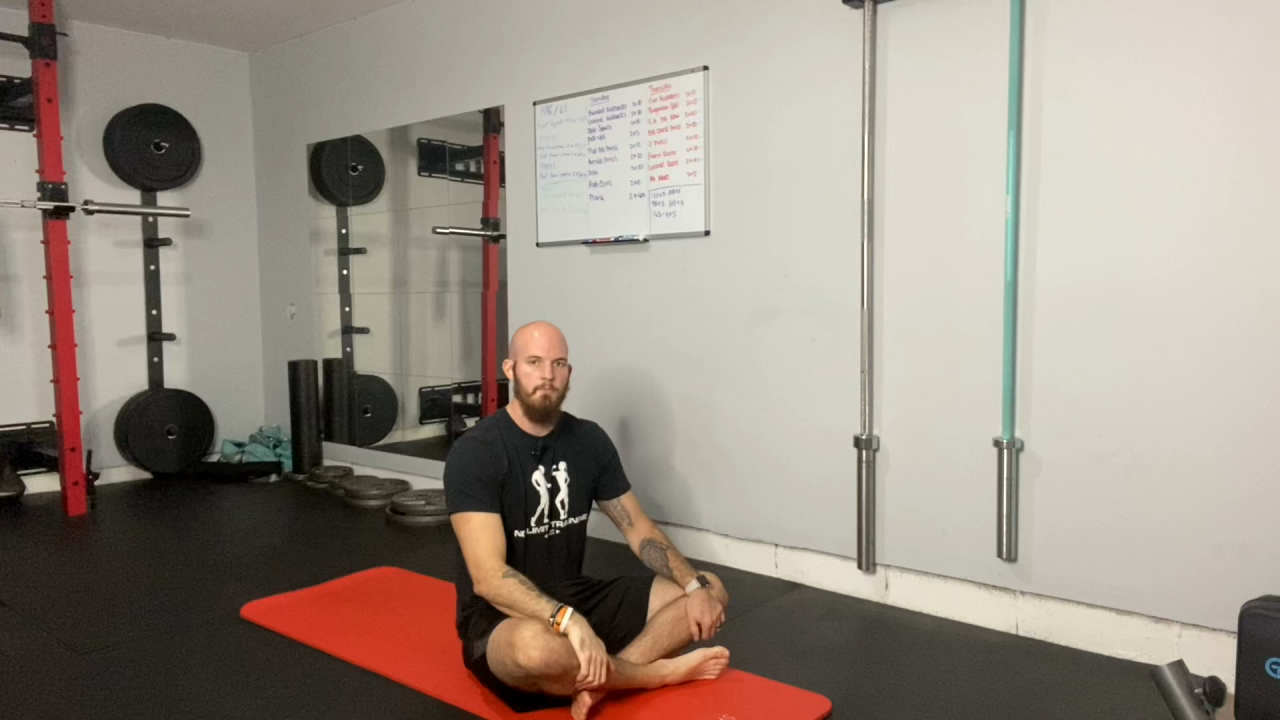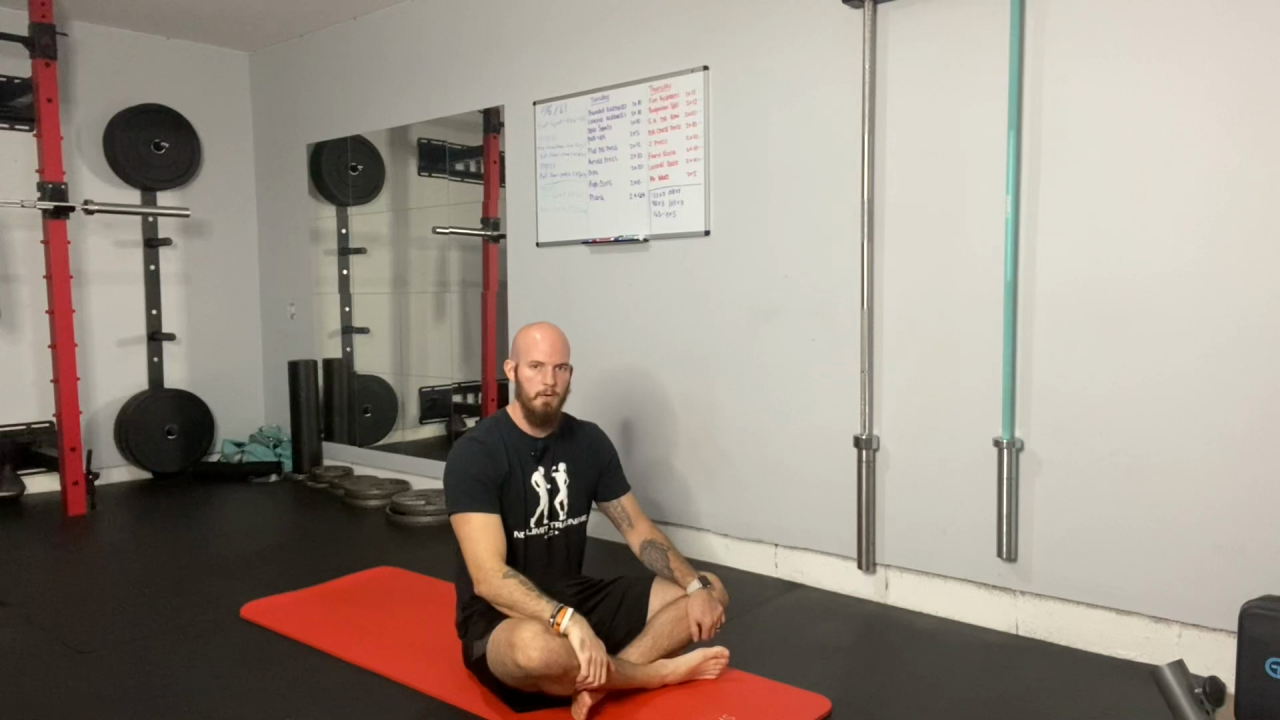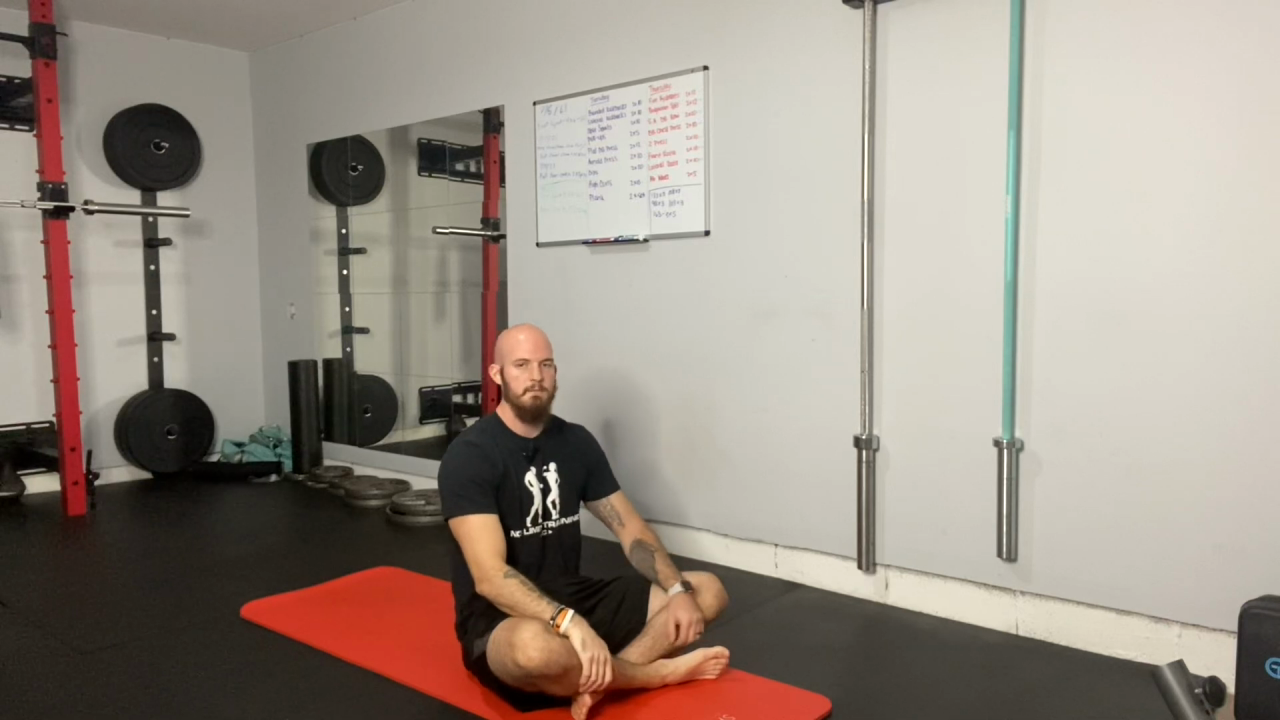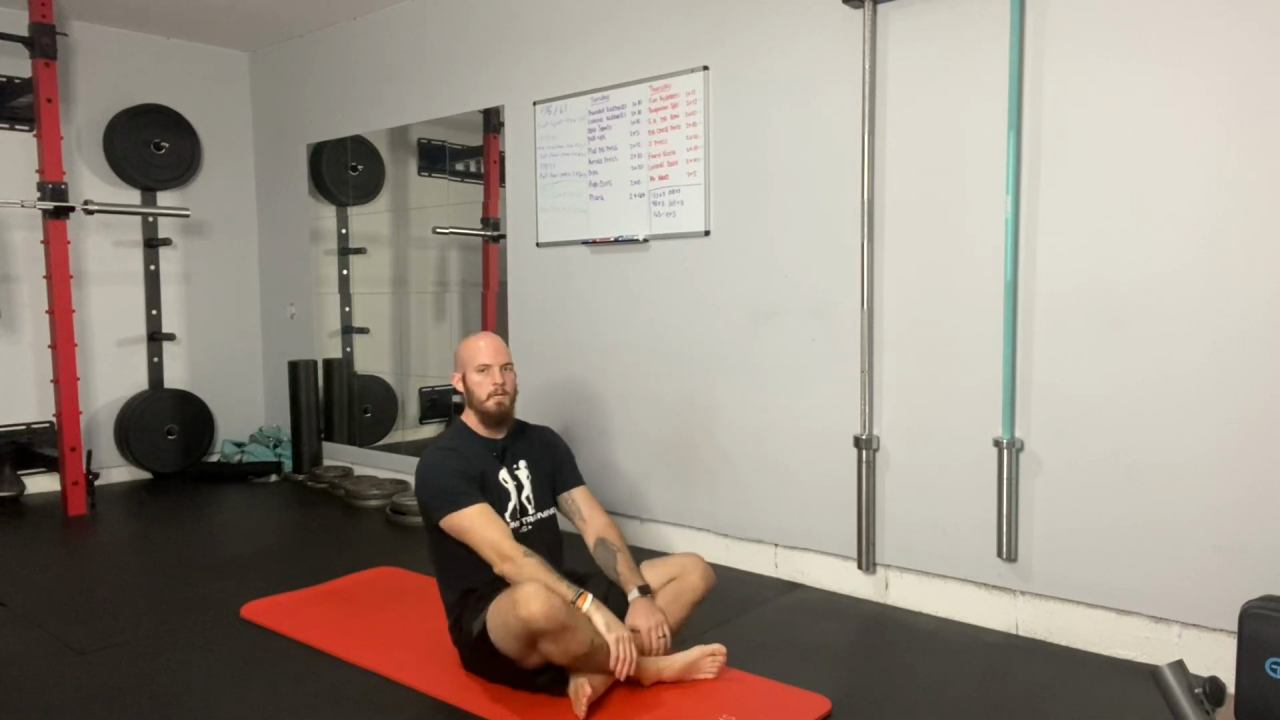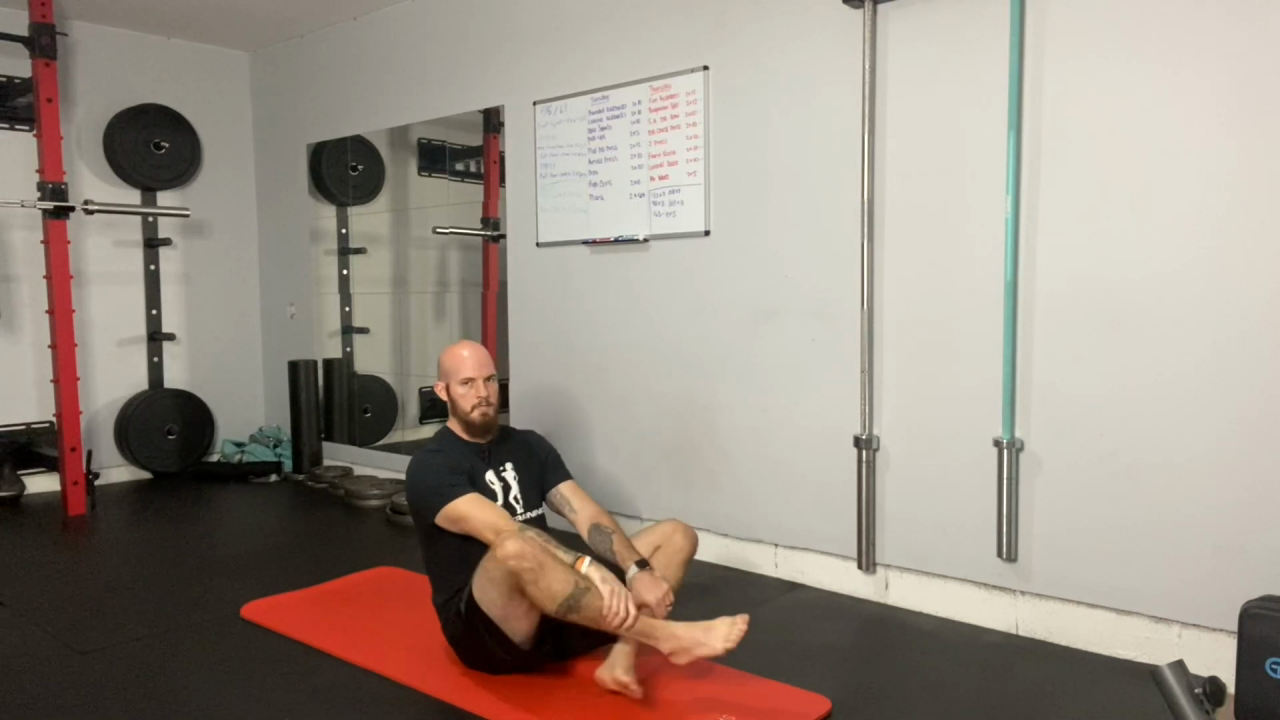
dt=0.5s
person 1, frame 1
left shoulder: (589, 440)
right shoulder: (476, 452)
left elbow: (637, 527)
right elbow: (488, 577)
left wrist: (693, 584)
right wrist: (568, 620)
left hip: (575, 595)
right hip: (501, 616)
left knee: (711, 592)
right knee: (535, 647)
left ankle: (600, 679)
right ankle: (659, 671)
person 1, frame 2
left shoulder: (589, 441)
right shoulder: (476, 453)
left elbow: (638, 529)
right elbow: (488, 577)
left wrist: (696, 586)
right wrist: (568, 621)
left hip: (575, 595)
right hip: (502, 618)
left knee: (711, 593)
right knee: (535, 648)
left ankle: (599, 679)
right ankle: (659, 672)
person 1, frame 3
left shoulder: (576, 441)
right shoulder: (469, 456)
left elbow: (629, 526)
right elbow: (490, 577)
left wrist: (678, 590)
right wrist: (571, 624)
left hip: (572, 595)
right hip: (499, 620)
left knee: (708, 592)
right knee: (536, 648)
left ankle: (601, 679)
right ankle: (656, 672)
person 1, frame 4
left shoulder: (543, 442)
right shoulder: (443, 462)
left elbow: (595, 524)
right elbow: (505, 558)
left wrist: (639, 595)
right wrist: (591, 608)
left hip: (557, 594)
right hip: (488, 619)
left knee: (694, 571)
right knee: (536, 603)
left ankle: (597, 673)
right ankle: (646, 667)
person 1, frame 5
left shoulder: (529, 445)
right shoulder: (431, 466)
left elbow: (586, 516)
right elbow: (506, 534)
left wrist: (641, 571)
right wrist: (588, 567)
left hip: (553, 608)
right hip: (491, 625)
left knee: (675, 535)
right knee: (515, 551)
left ankle: (620, 658)
right ankle: (667, 637)
